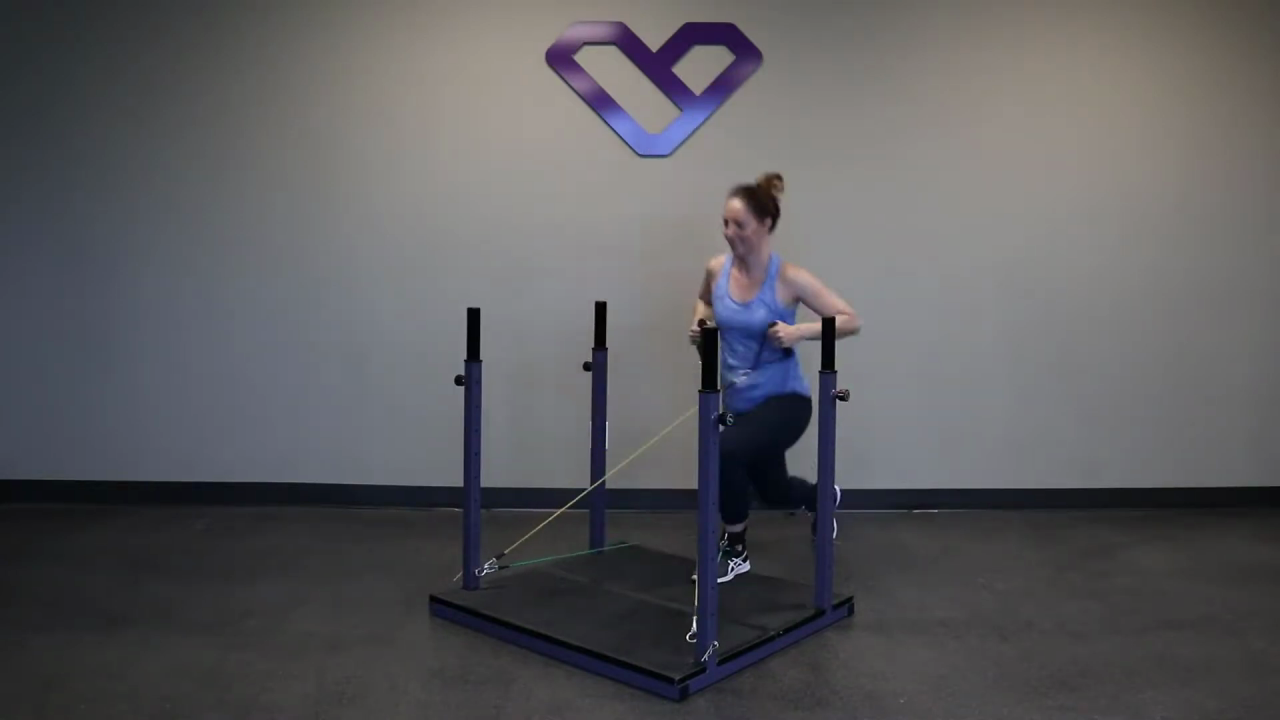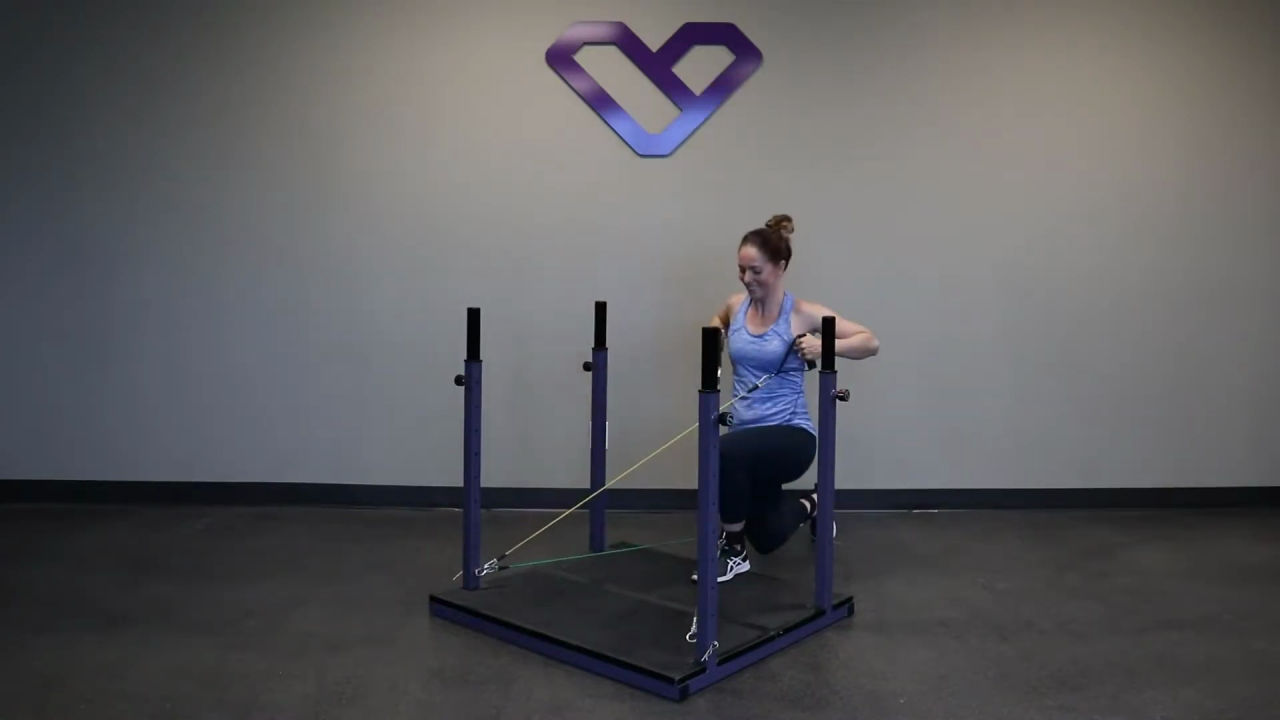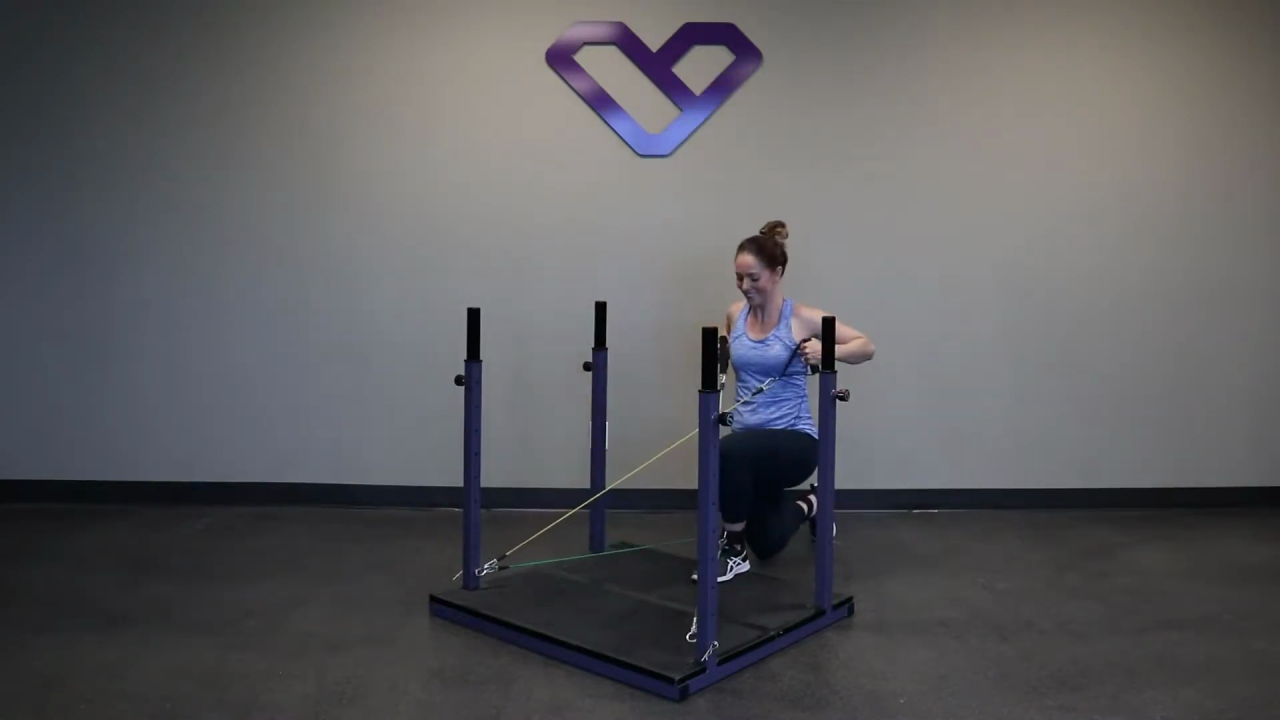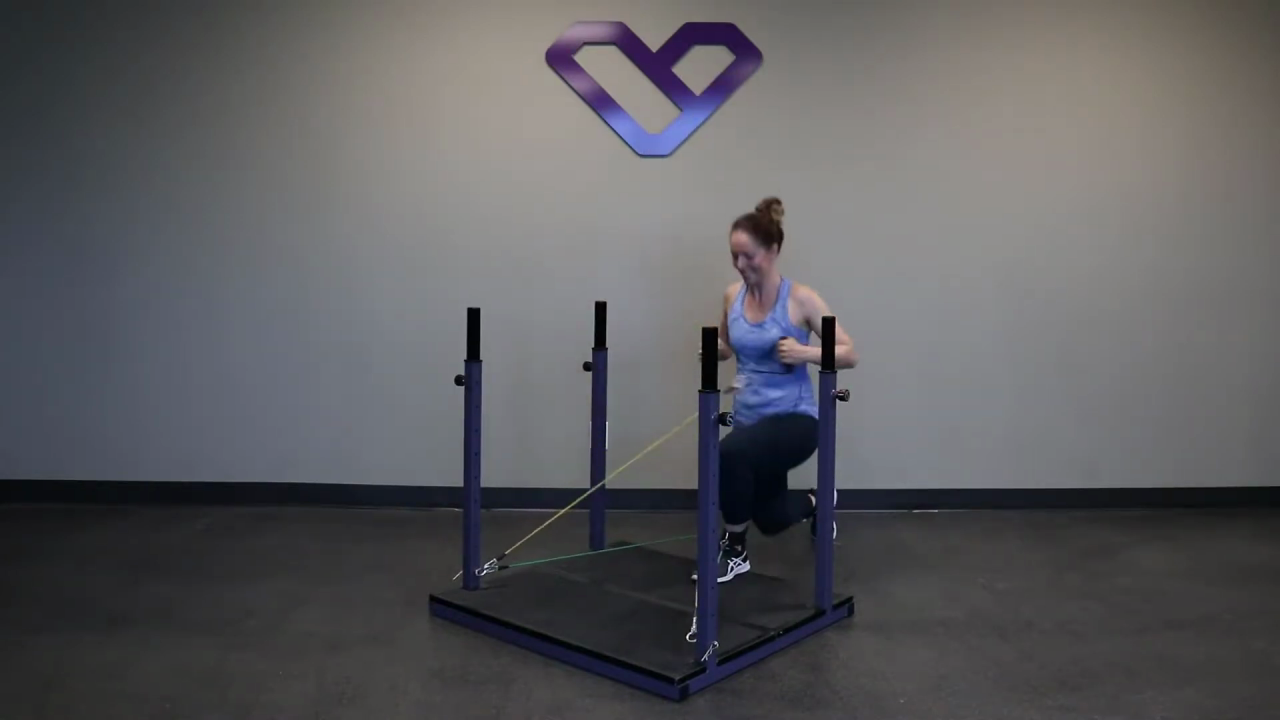
dt=0.3s
person 1, frame 1
left shoulder: (789, 278)
right shoulder: (716, 269)
left elbow: (851, 320)
right elbow: (704, 300)
left wrist: (803, 331)
right wrist: (699, 322)
left hip: (784, 400)
right hip: (741, 402)
left knee: (726, 454)
right knee: (772, 490)
left ankle: (734, 552)
right ankle: (821, 497)
person 1, frame 2
left shoulder: (802, 313)
right shoulder: (736, 305)
left elbow: (870, 342)
right elbow: (720, 321)
left wrist: (824, 347)
left hip: (791, 435)
right hip: (749, 434)
left knee: (726, 452)
right knee: (768, 537)
left ankle: (733, 551)
right ankle: (813, 504)
person 1, frame 3
left shoulder: (802, 318)
right shoulder: (735, 314)
left elbow: (866, 346)
left wrist: (827, 352)
left hip: (794, 440)
right hip: (753, 442)
left knee: (729, 452)
right knee: (767, 544)
left ankle: (733, 551)
right ankle: (810, 505)
person 1, frame 4
left shoulder: (800, 298)
right shoulder: (732, 296)
left elbow: (849, 355)
right elbow: (727, 346)
left wrist: (806, 353)
right wrist: (714, 351)
left hip: (795, 419)
right hip: (750, 419)
left knee: (731, 453)
right knee: (771, 520)
left ankle: (734, 551)
right ankle: (816, 503)
